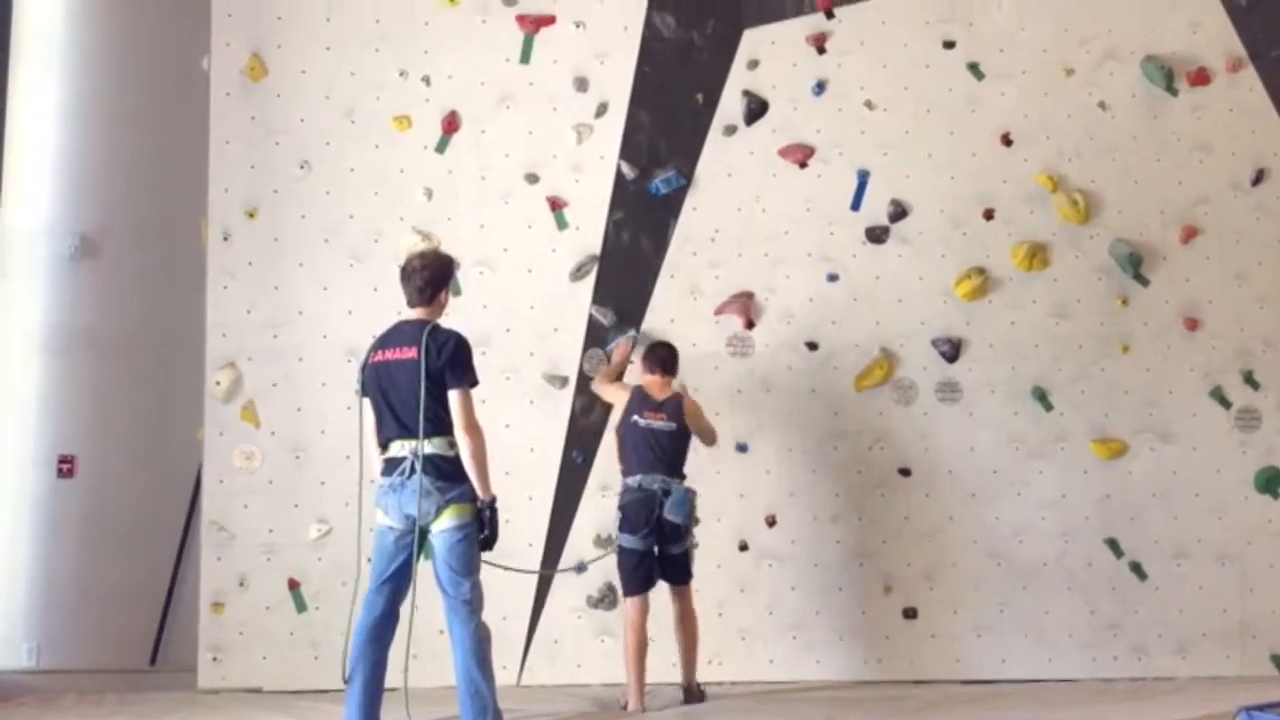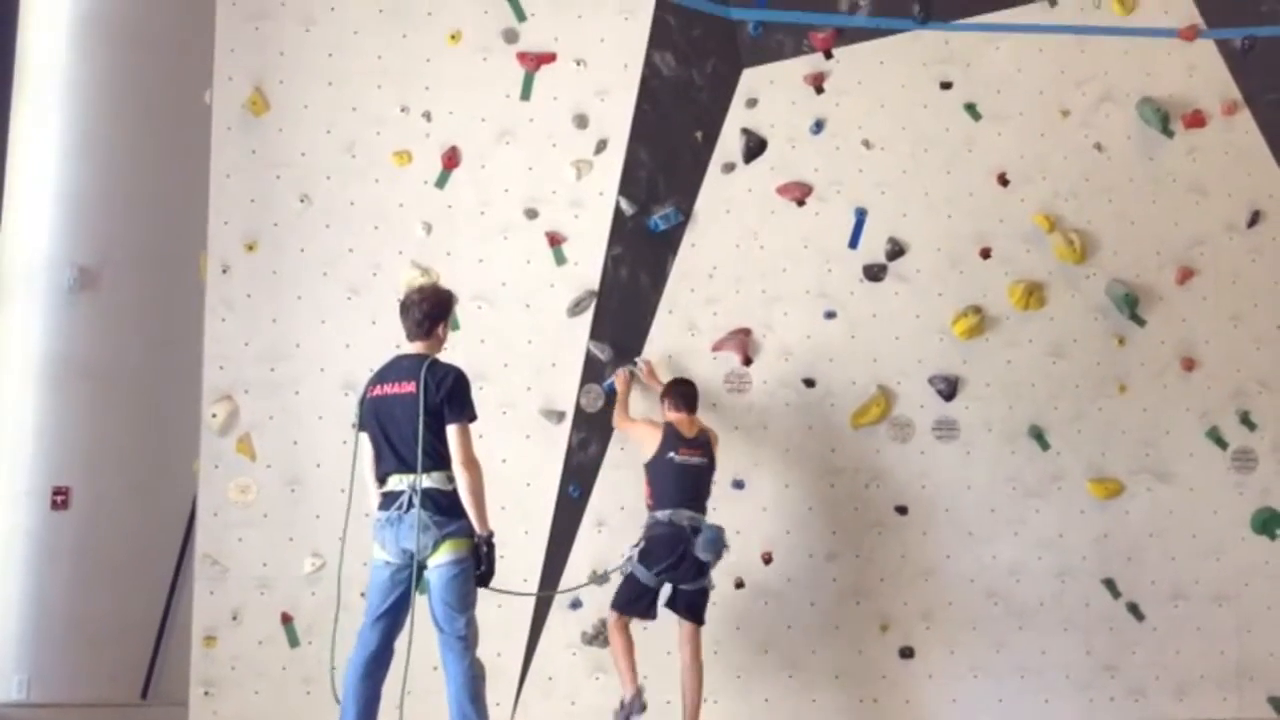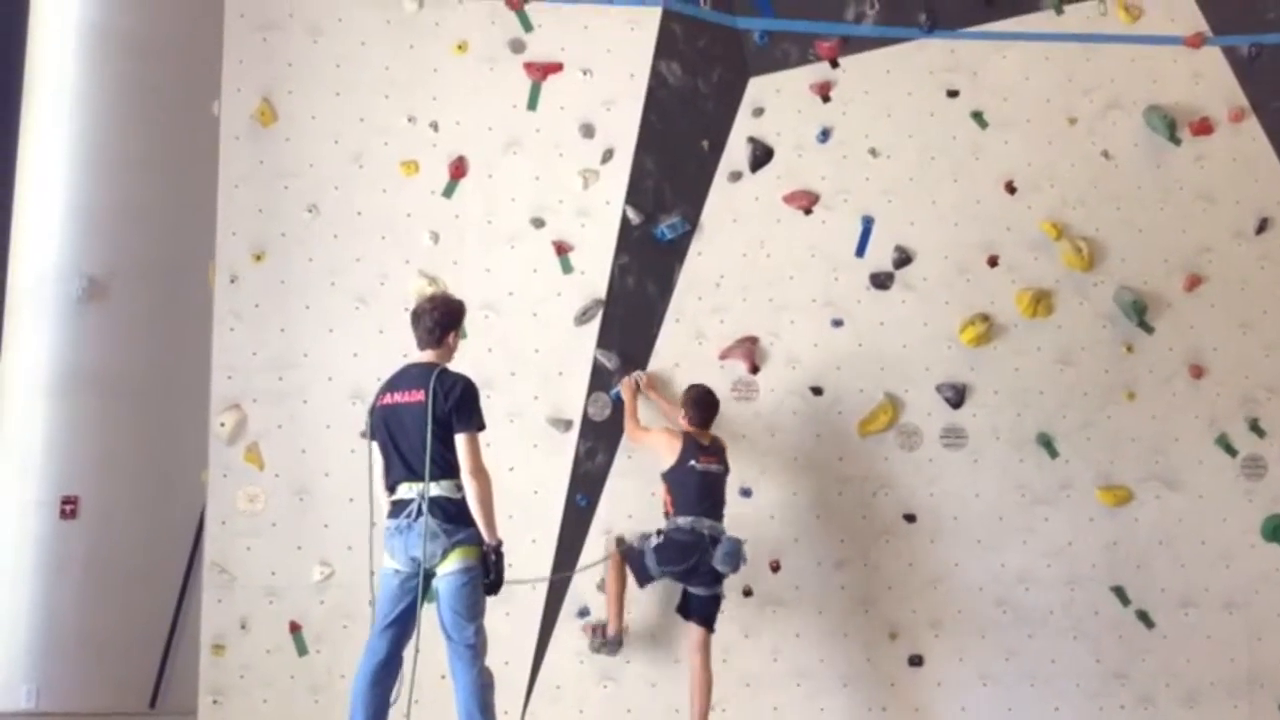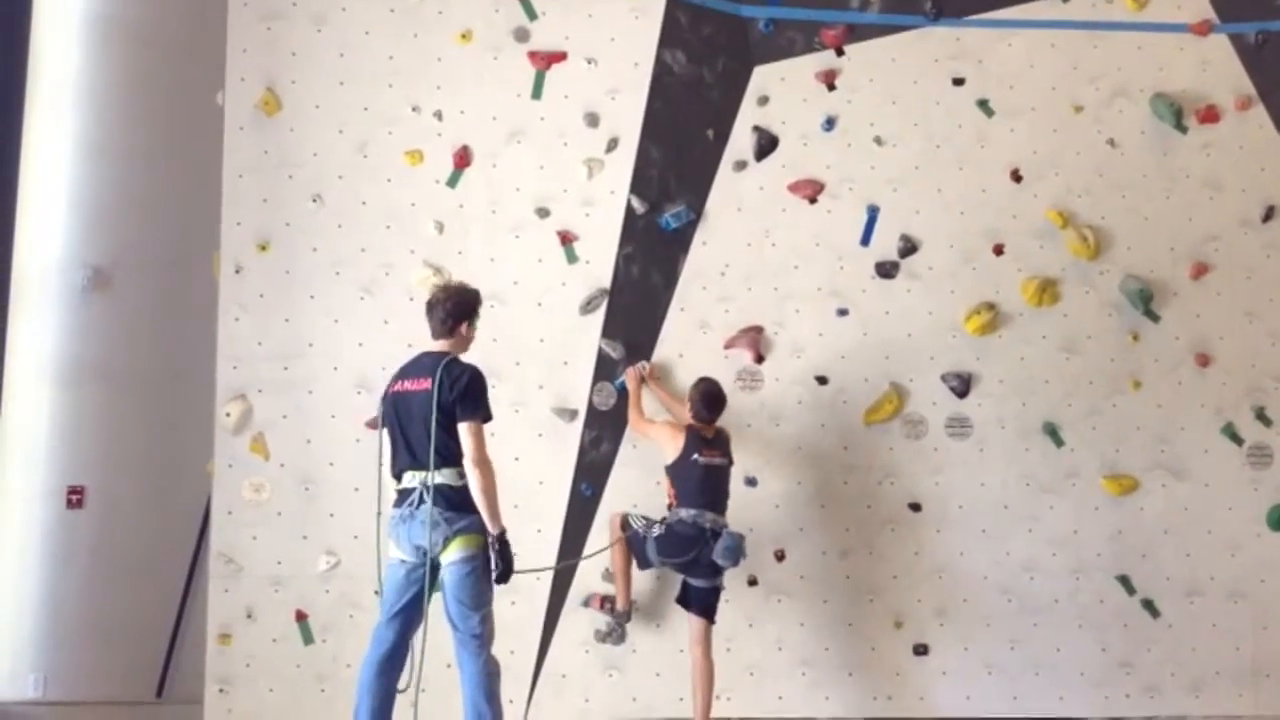
dt=0.4s
person 1, frame 1
left shoulder: (377, 350)
right shoulder: (448, 344)
left elbow: (373, 433)
right elbow: (465, 429)
right wrist: (487, 497)
left hip: (393, 487)
right hip: (443, 485)
left knee: (378, 606)
right knee: (462, 608)
person 1, frame 2
left shoulder: (375, 384)
right shoulder: (447, 378)
left elbow: (369, 468)
right elbow: (463, 464)
right wrist: (483, 533)
left hip: (391, 520)
right hip: (441, 519)
left knee: (372, 640)
right knee: (457, 644)
person 1, frame 3
left shoulder: (386, 392)
right shoulder: (456, 386)
left elbow: (384, 473)
right elbow: (471, 472)
right wrist: (492, 542)
left hip: (400, 528)
right hip: (450, 527)
left knee: (382, 648)
right knee: (465, 650)
person 1, frame 4
left shoulder: (399, 379)
right shoulder: (463, 376)
right elbow: (474, 461)
right wrist: (497, 532)
left hip: (405, 515)
right hip: (454, 516)
left knee: (389, 636)
right knee: (472, 640)
person 2, frame 1
left shoulder: (625, 396)
right shoulder: (687, 406)
left elbow: (598, 382)
right elbow: (710, 439)
left wrist: (618, 359)
left hip: (637, 506)
right hip: (675, 507)
left knee: (635, 609)
right knee: (682, 597)
left ankle: (635, 702)
right ankle: (690, 684)
person 2, frame 2
left shoulder: (654, 432)
right shoulder: (709, 439)
left elbow: (620, 420)
right elbow: (688, 418)
left wrist: (623, 389)
right wrist: (656, 382)
left hip: (662, 540)
right hip: (698, 544)
left knee: (617, 620)
right knee: (690, 640)
person 2, frame 3
left shoulder: (671, 441)
right shoulder: (719, 447)
left elbow: (632, 431)
right elbow: (692, 426)
left wrist: (629, 396)
right wrist: (651, 393)
left hip: (679, 545)
right hip: (714, 553)
left knee: (617, 548)
right knee: (699, 648)
left ankle: (612, 632)
person 2, frame 4
left shoulder: (673, 435)
right shoulder: (723, 439)
left elbow: (636, 420)
right elbow: (692, 420)
left wrist: (634, 386)
right wrist: (654, 385)
left hip: (679, 536)
right hip: (713, 545)
left knee: (619, 522)
right knee: (700, 641)
left ankle: (621, 609)
